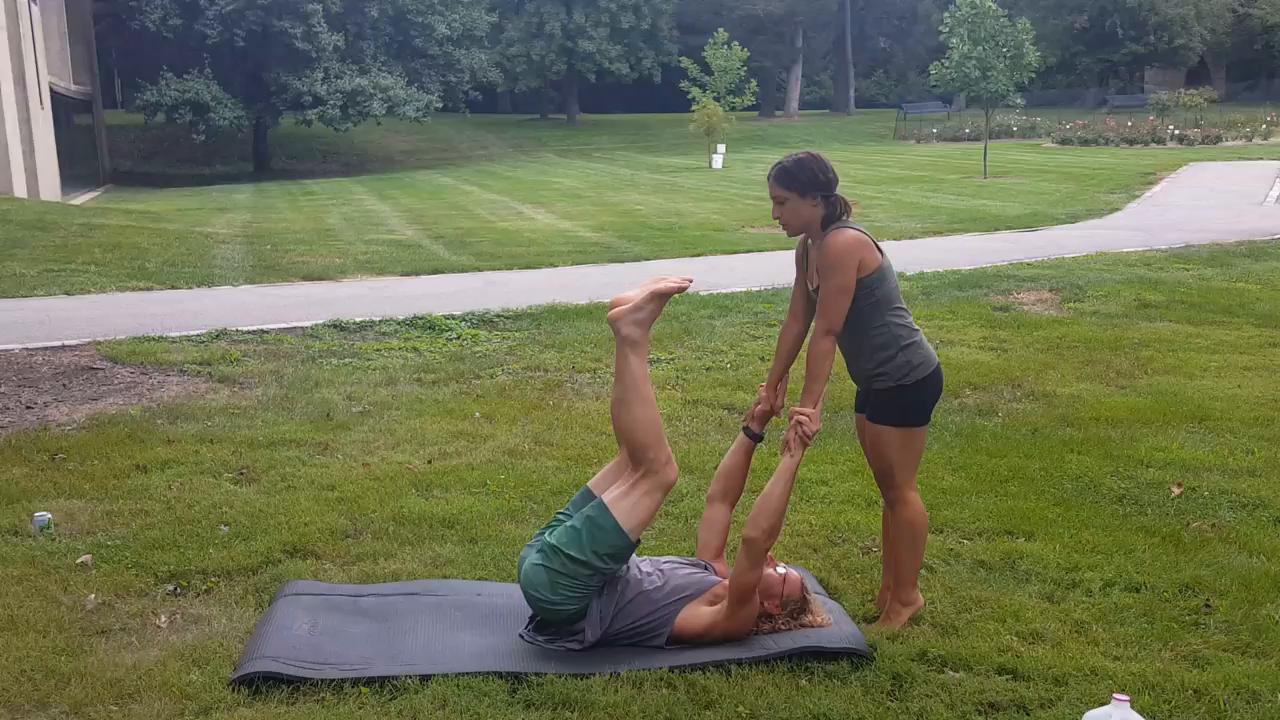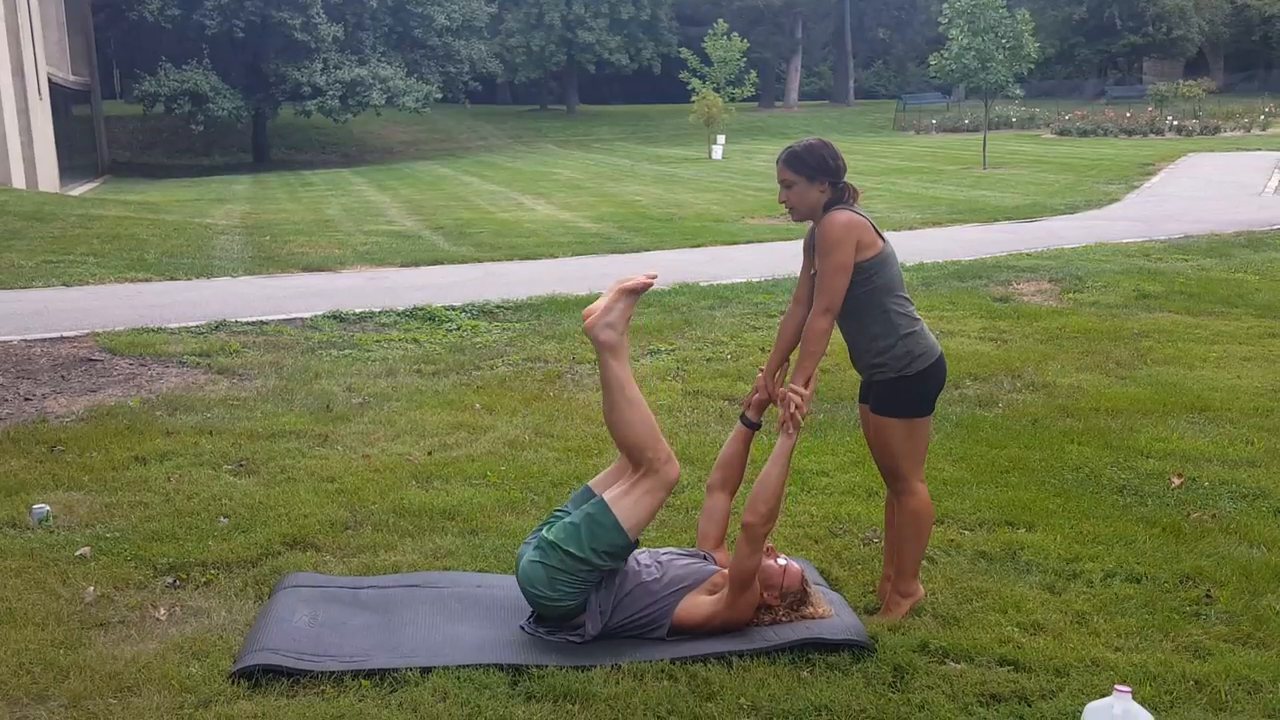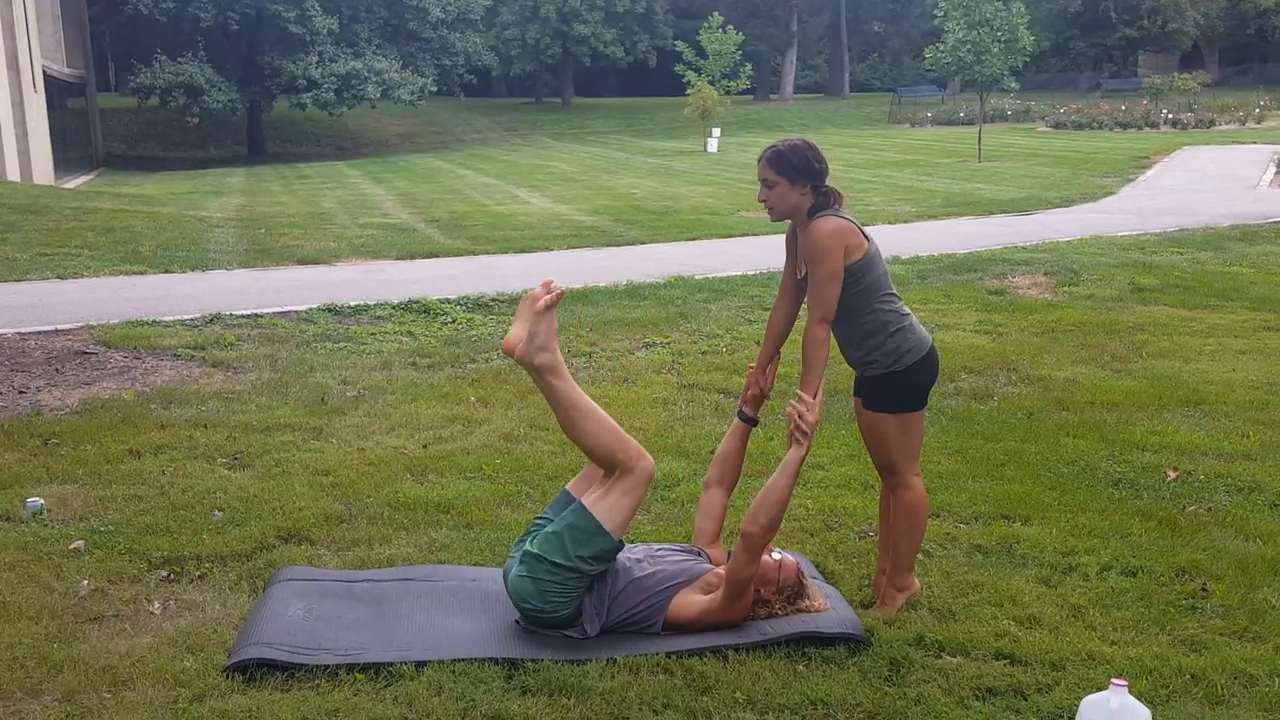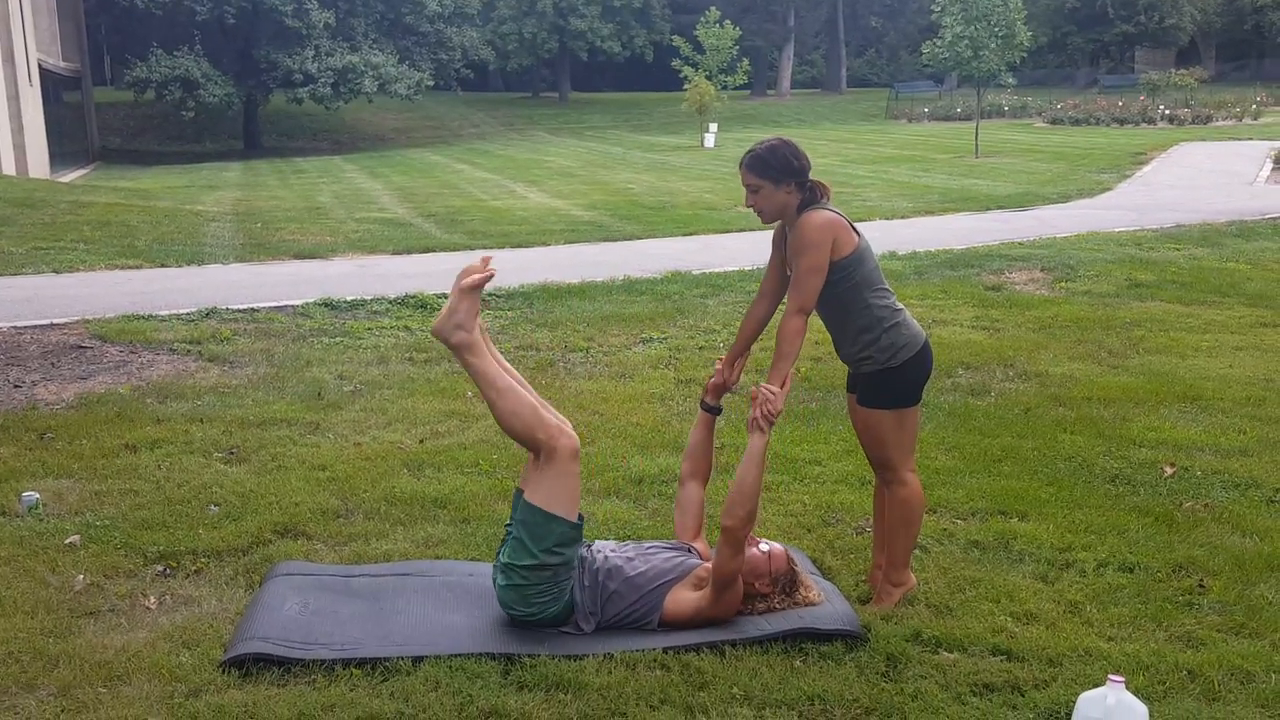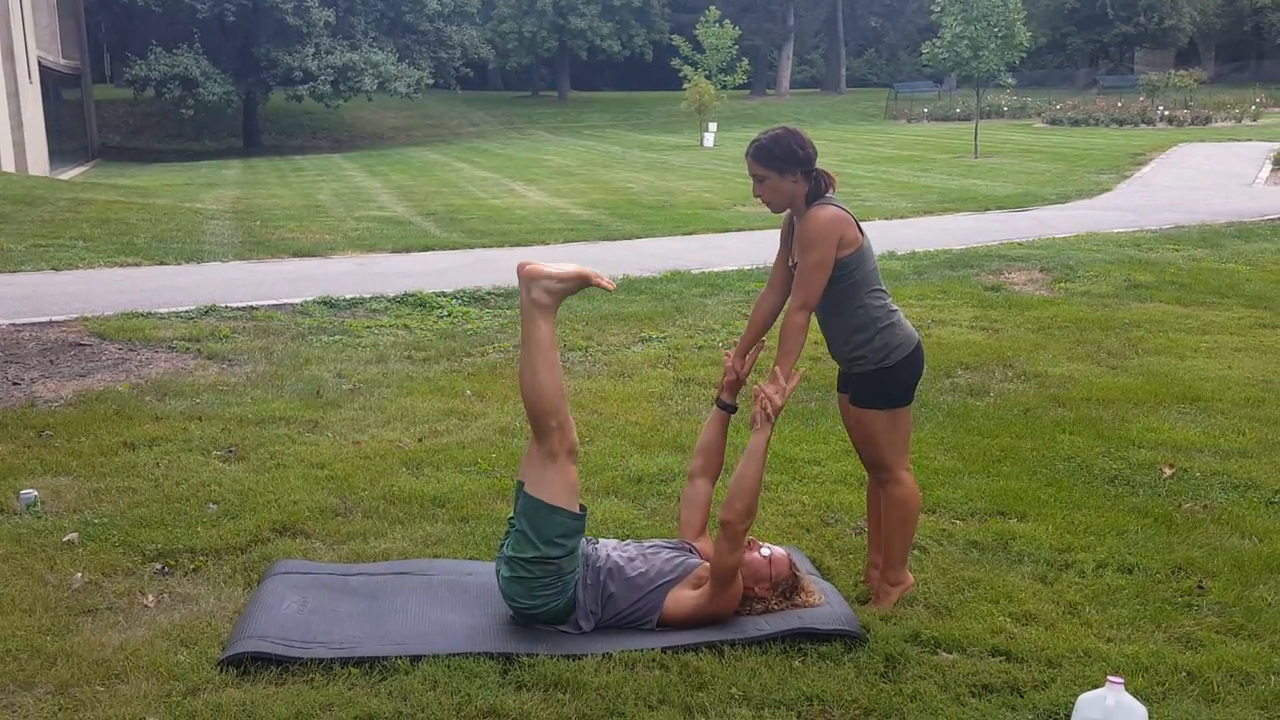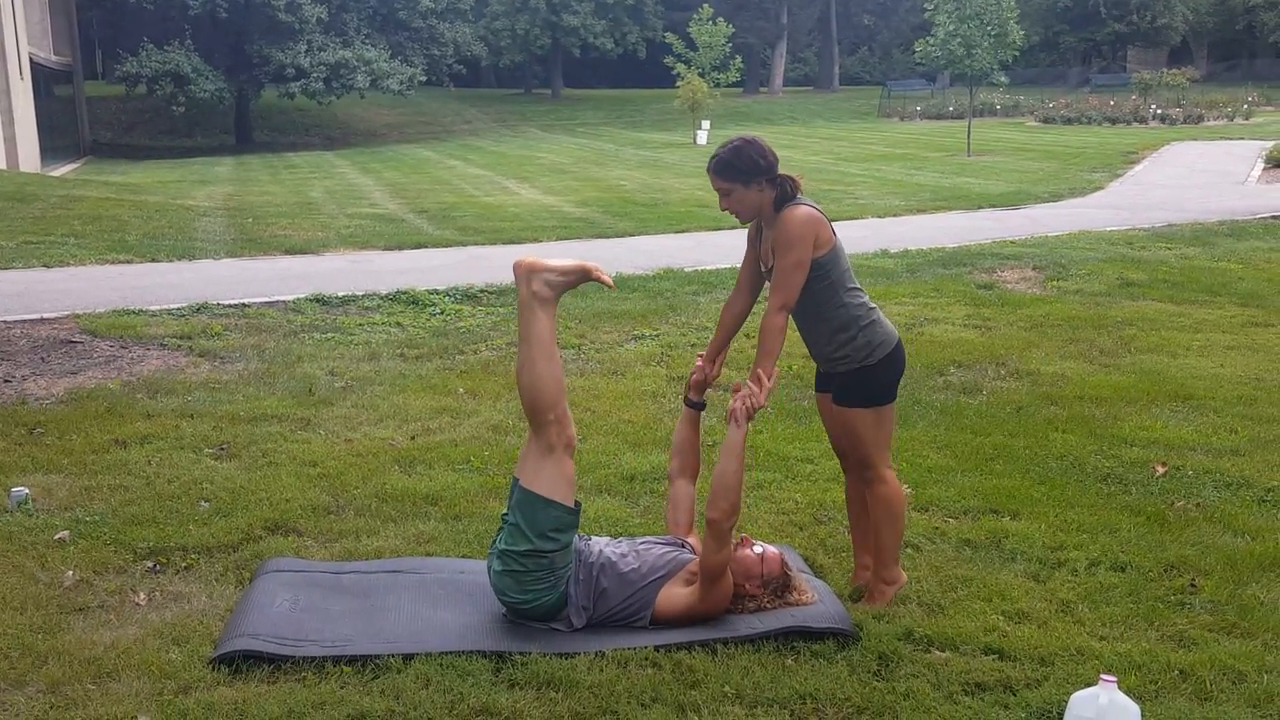
dt=0.5s
person 1, frame 1
left shoulder: (841, 244)
right shoulder: (810, 247)
left elbow: (826, 333)
right elbow: (798, 318)
left wrist: (808, 407)
right wrist: (774, 383)
left hip: (906, 379)
right hip: (877, 380)
left knee: (900, 490)
right knee: (889, 488)
left ankle: (907, 595)
right ankle: (890, 587)
person 1, frame 2
left shoulder: (840, 226)
right shoulder: (819, 233)
left elbow: (823, 314)
right elbow: (800, 306)
left wrist: (799, 383)
right wrist: (771, 371)
left hip: (909, 369)
right hip: (882, 371)
left knee: (907, 481)
right knee: (892, 479)
left ankle: (908, 586)
right ankle: (891, 577)
person 1, frame 3
left shoulder: (825, 232)
right shoulder: (798, 232)
left elbow: (818, 322)
right elbow: (786, 303)
left wrist: (808, 400)
right wrist: (761, 367)
left hip: (902, 363)
right hip: (875, 364)
left knee: (902, 475)
right knee: (887, 472)
left ankle: (903, 579)
right ankle: (886, 570)
person 1, frame 4
left shoulder: (815, 226)
right shoulder: (788, 231)
left elbow: (796, 312)
right elbow: (765, 301)
left wrist: (774, 387)
right wrist: (729, 362)
left hip: (896, 358)
right hip: (868, 360)
left knee: (897, 471)
right knee: (881, 468)
left ankle: (898, 576)
right ankle: (880, 566)
person 1, frame 5
left shoulder: (823, 220)
right shoulder: (795, 221)
left elbow: (801, 308)
right elbow: (774, 292)
left wrist: (779, 380)
right wrist: (740, 353)
left hip: (887, 358)
right hip: (859, 360)
left knee: (892, 470)
right knee: (875, 467)
left ankle: (895, 575)
right ankle: (876, 566)
person 1, frame 6
left shoulder: (797, 221)
right shoulder: (762, 227)
left elbow: (779, 309)
right elbow: (742, 297)
right wrist: (709, 360)
left hip: (870, 356)
right hip: (835, 360)
left knee: (873, 469)
right knee: (851, 465)
left ankle: (888, 574)
right ankle: (865, 566)
person 2, frame 1
left shoulder: (736, 616)
right shoulder: (715, 575)
left elbow: (757, 538)
right elbow: (720, 499)
left wrist: (792, 457)
right wrist: (754, 428)
left hip: (558, 584)
right hip: (547, 563)
left knee: (656, 469)
right knee: (639, 457)
left ankle: (632, 334)
right ankle: (632, 329)
person 2, frame 2
left shoulder: (735, 608)
right shoulder: (715, 567)
left elbow: (756, 524)
right elbow: (720, 488)
left wrist: (787, 439)
right wrist: (751, 417)
left hip: (554, 578)
right hip: (544, 559)
left knee: (659, 468)
right knee: (640, 459)
left ankle: (612, 342)
right ankle: (608, 334)
person 2, frame 3
left shoulder: (731, 603)
right shoulder: (712, 564)
left elbow: (755, 531)
right elbow: (717, 483)
left wrist: (798, 450)
right wrist: (748, 412)
left hip: (546, 586)
left knee: (634, 464)
right knee: (613, 454)
left ankle: (544, 361)
right ankle: (538, 356)
person 2, frame 4
left shoulder: (721, 600)
right shoulder: (698, 557)
left elbow: (734, 524)
right elbow: (692, 477)
left wrist: (759, 436)
right wrist: (711, 402)
left hip: (539, 593)
right hip: (538, 581)
left knee: (557, 443)
right knee: (552, 434)
left ankle: (465, 340)
right ankle: (470, 334)
person 2, frame 5
left shoulder: (721, 597)
right shoulder: (700, 557)
left elbow: (734, 519)
right elbow: (700, 475)
left wrist: (761, 431)
right wrist: (727, 398)
left hip: (545, 589)
right hip: (533, 571)
left knee: (557, 442)
right knee: (550, 434)
left ankle: (541, 297)
right ankle: (536, 293)
person 2, frame 6
left shoulder: (713, 594)
right shoulder: (690, 555)
left elbow: (720, 518)
right elbow: (681, 475)
left wrist: (738, 427)
right wrist: (694, 399)
left hip: (536, 582)
right hip: (525, 569)
left knee: (555, 436)
right knee: (549, 432)
left ankle: (541, 293)
right ankle: (537, 289)
